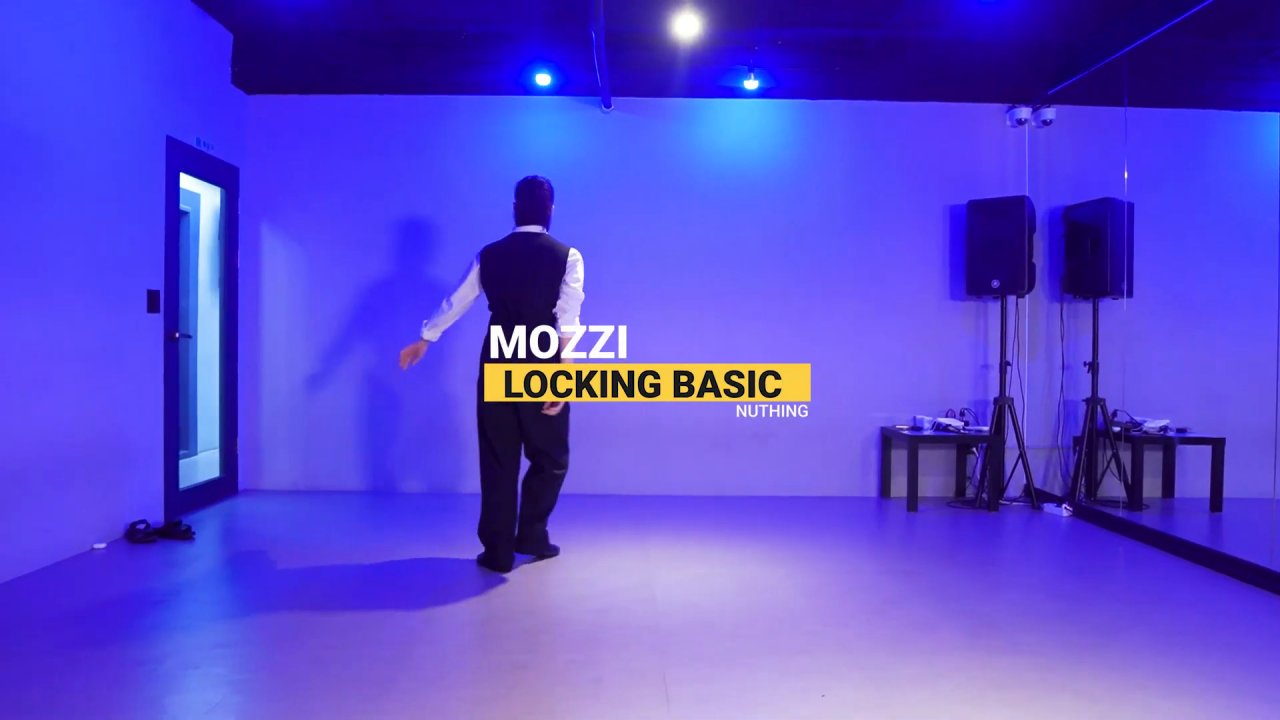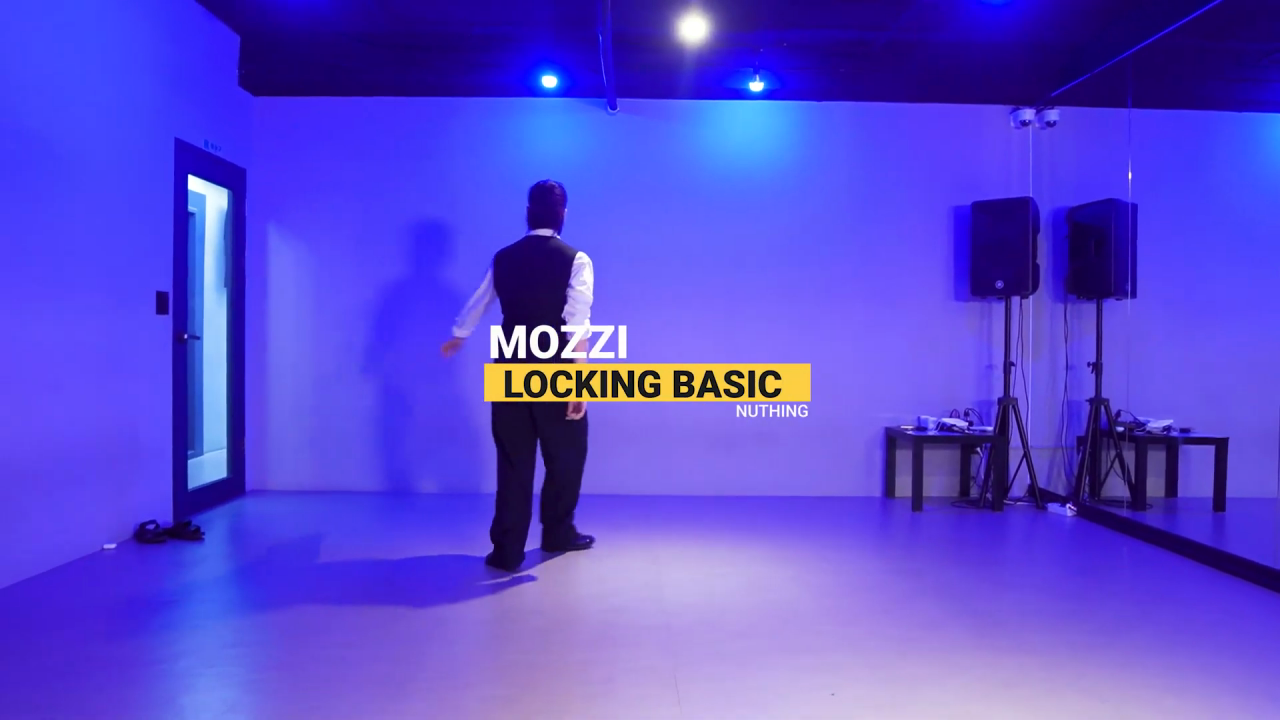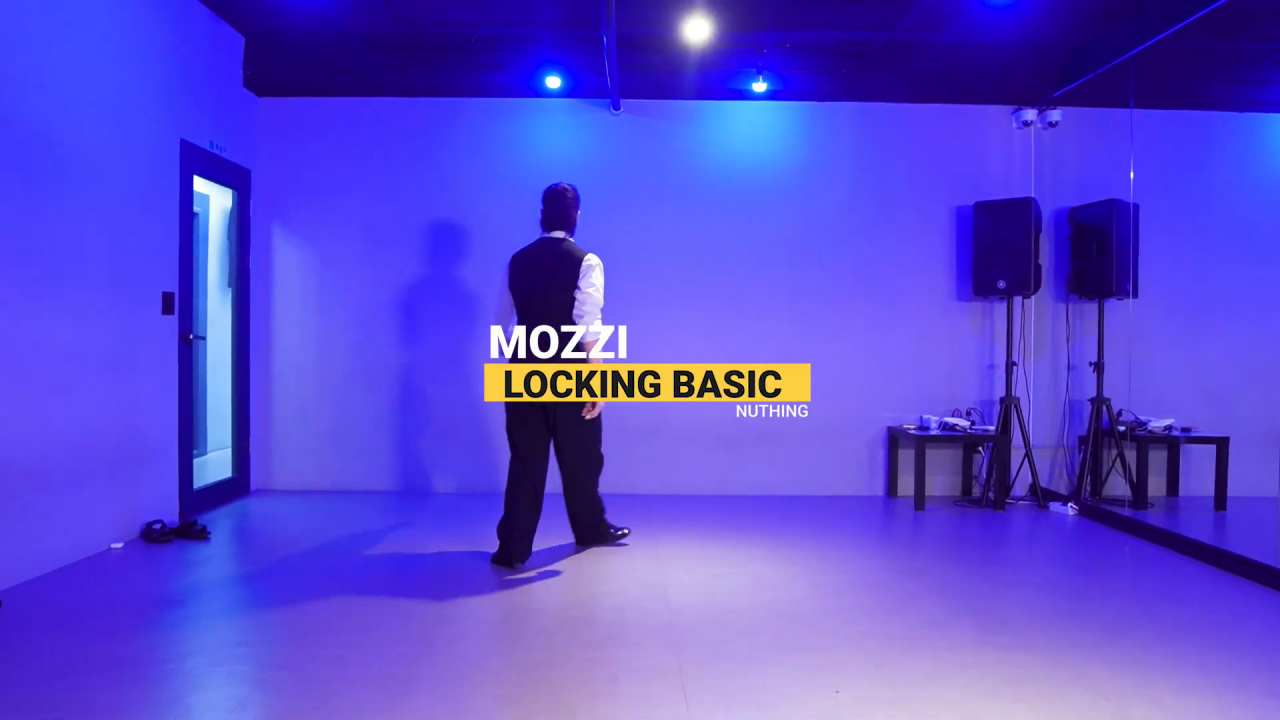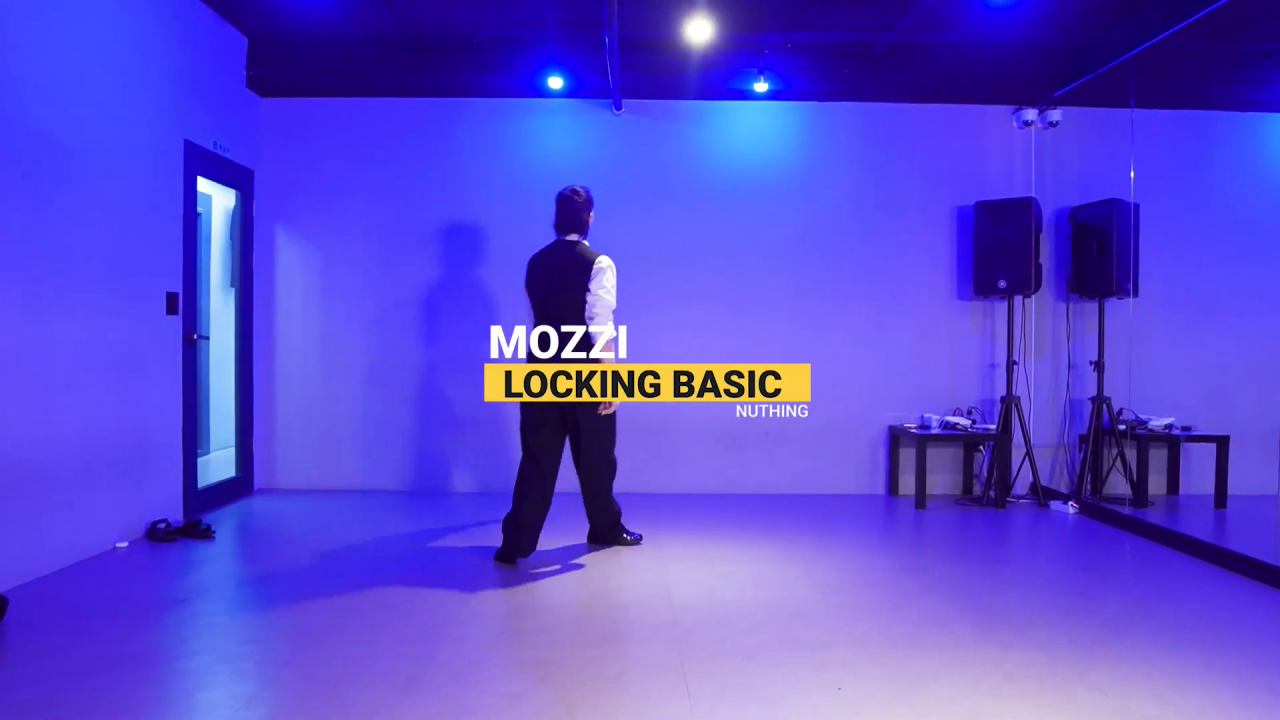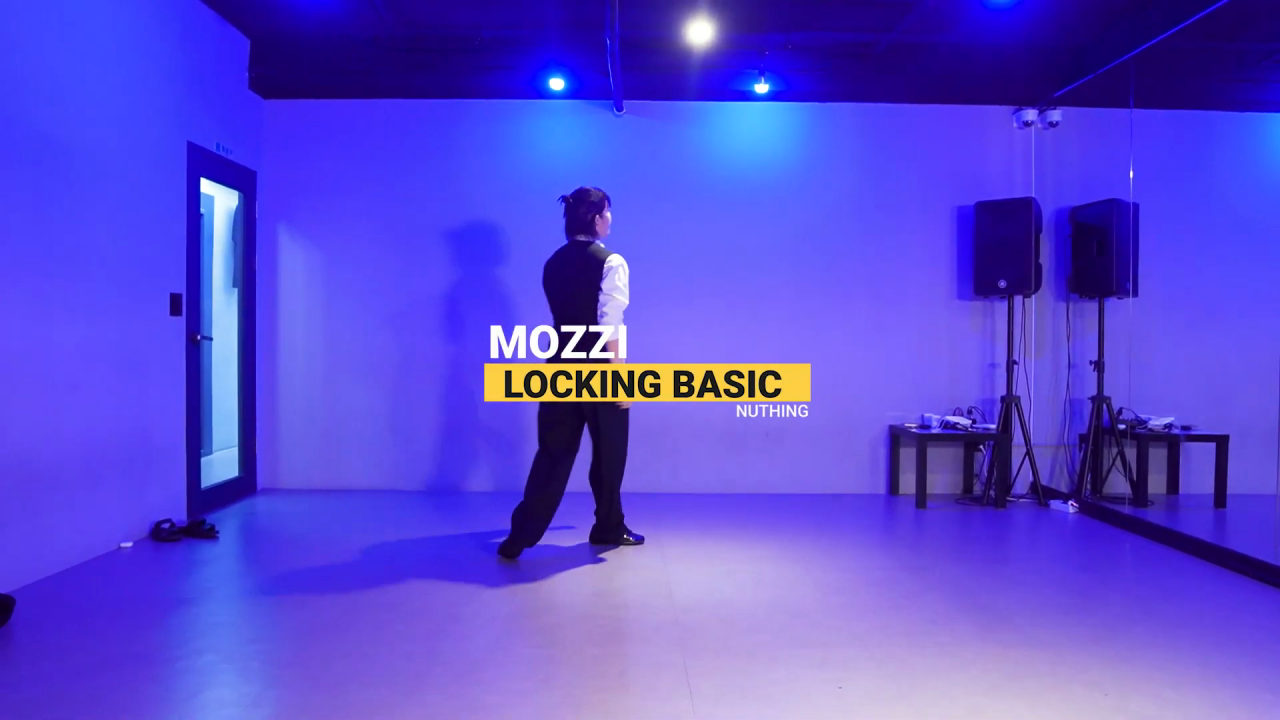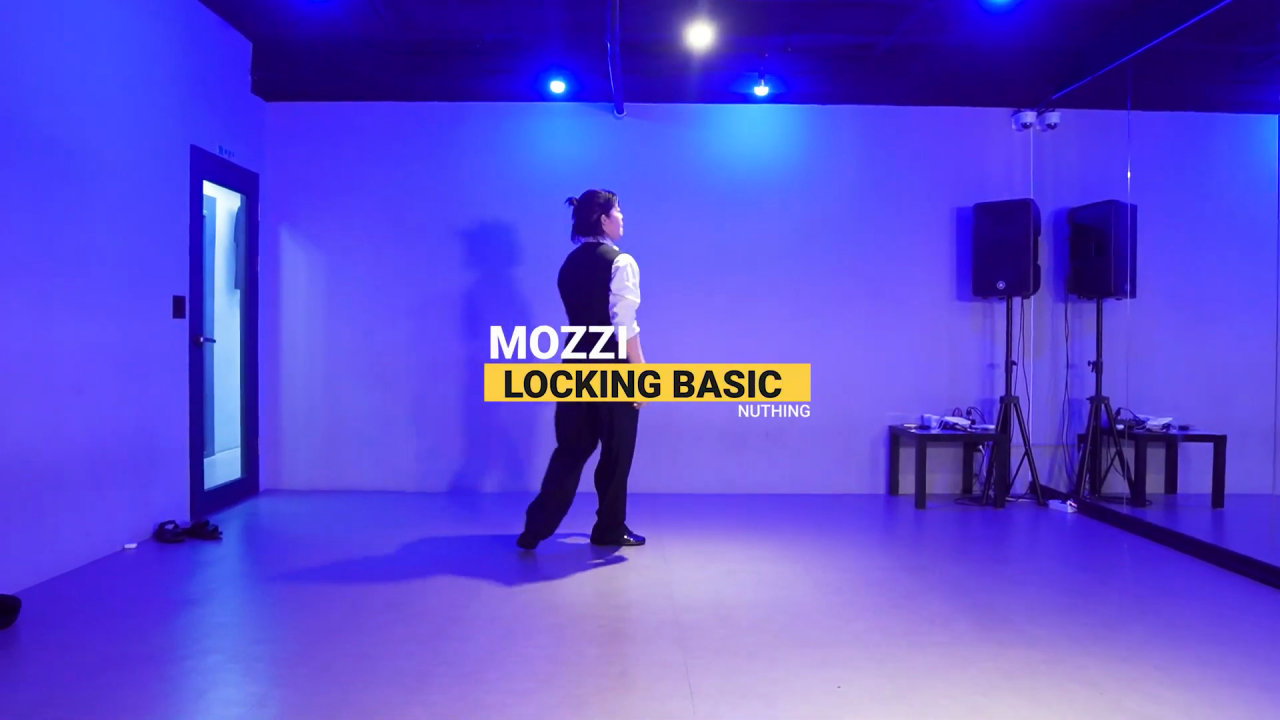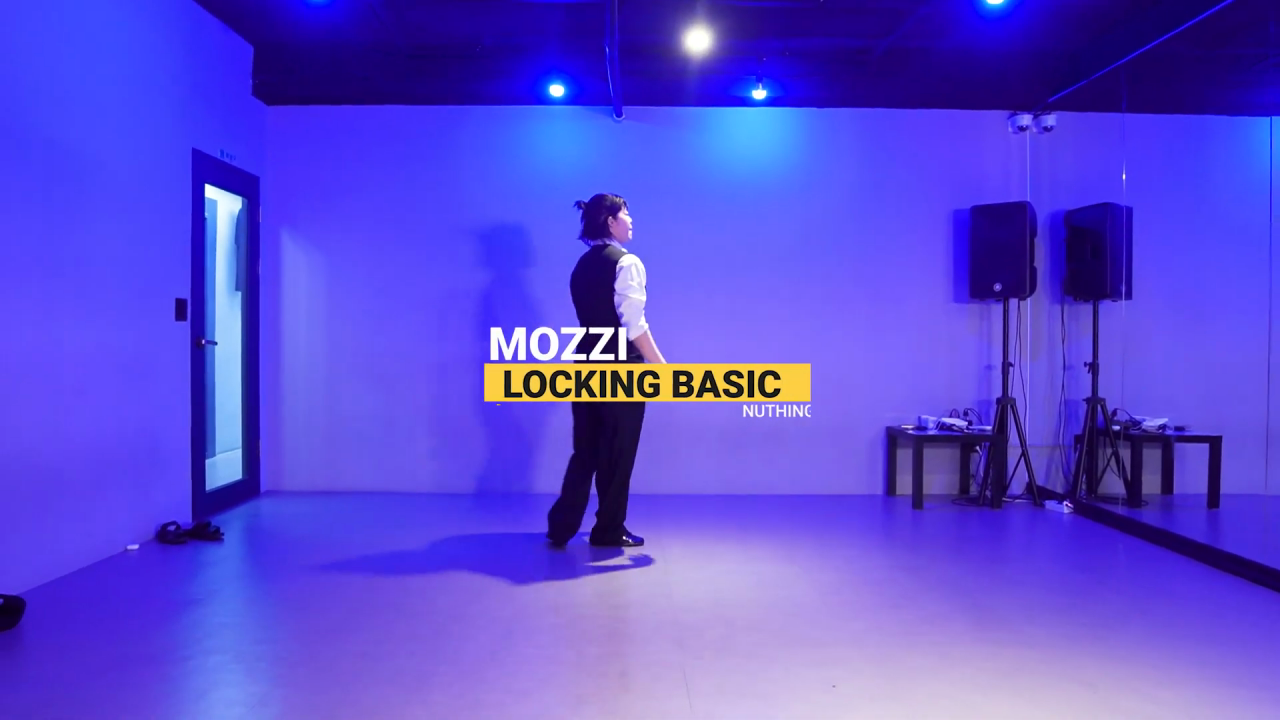
dt=0.1s
person 1, frame 1
left shoulder: (490, 255)
right shoulder: (566, 256)
left elbow: (456, 303)
right elbow: (567, 321)
left wrist: (422, 342)
left hip: (498, 363)
right hip: (543, 365)
left knee: (499, 459)
right knee: (549, 456)
left ankle: (499, 549)
right ankle: (527, 534)
person 1, frame 2
left shoulder: (504, 258)
right shoulder: (576, 260)
left elbow: (478, 304)
right elbow: (576, 324)
left wrist: (457, 338)
left hip: (511, 365)
left knee: (514, 460)
right knee: (565, 455)
left ankle: (507, 549)
right ankle: (558, 533)
person 1, frame 3
left shoulder: (519, 259)
right shoulder: (585, 262)
left elbow: (504, 311)
right elbow: (588, 326)
left hip: (525, 366)
right hip: (566, 369)
left knee: (527, 459)
right knee: (580, 456)
left ankle: (513, 546)
right ankle: (590, 527)
person 1, frame 4
left shoulder: (537, 262)
right shoulder: (598, 263)
right elbow: (601, 327)
left hip: (542, 366)
left knee: (538, 457)
right knee: (595, 455)
left ankle: (517, 541)
right ankle: (606, 528)
person 1, frame 5
left shoulder: (554, 263)
right shoulder: (611, 262)
right elbow: (611, 325)
left hip: (561, 363)
right hip: (599, 366)
left knee: (554, 452)
right knee: (609, 450)
left ankle: (522, 534)
right ankle: (608, 528)
person 1, frame 6
left shoulder: (570, 264)
right shoulder: (621, 262)
right elbow: (626, 325)
left hip: (576, 365)
right hip: (612, 367)
left knee: (571, 448)
right knee: (617, 450)
left ankle: (538, 525)
right ankle: (610, 528)
person 1, frame 7
left shoulder: (581, 266)
right shoulder: (627, 263)
right elbow: (634, 325)
right wrist: (661, 367)
left hip: (586, 363)
right hip: (620, 366)
left knee: (587, 447)
right knee: (618, 450)
left ankle: (562, 522)
right ankle: (609, 530)
